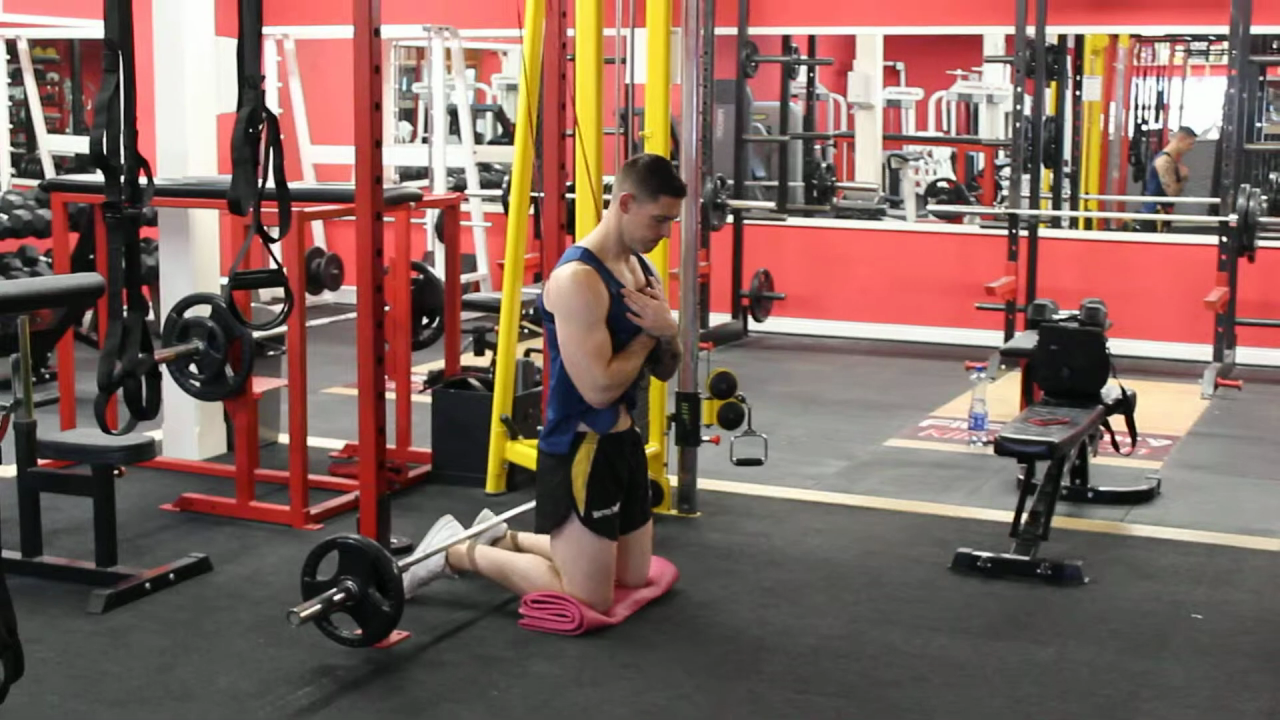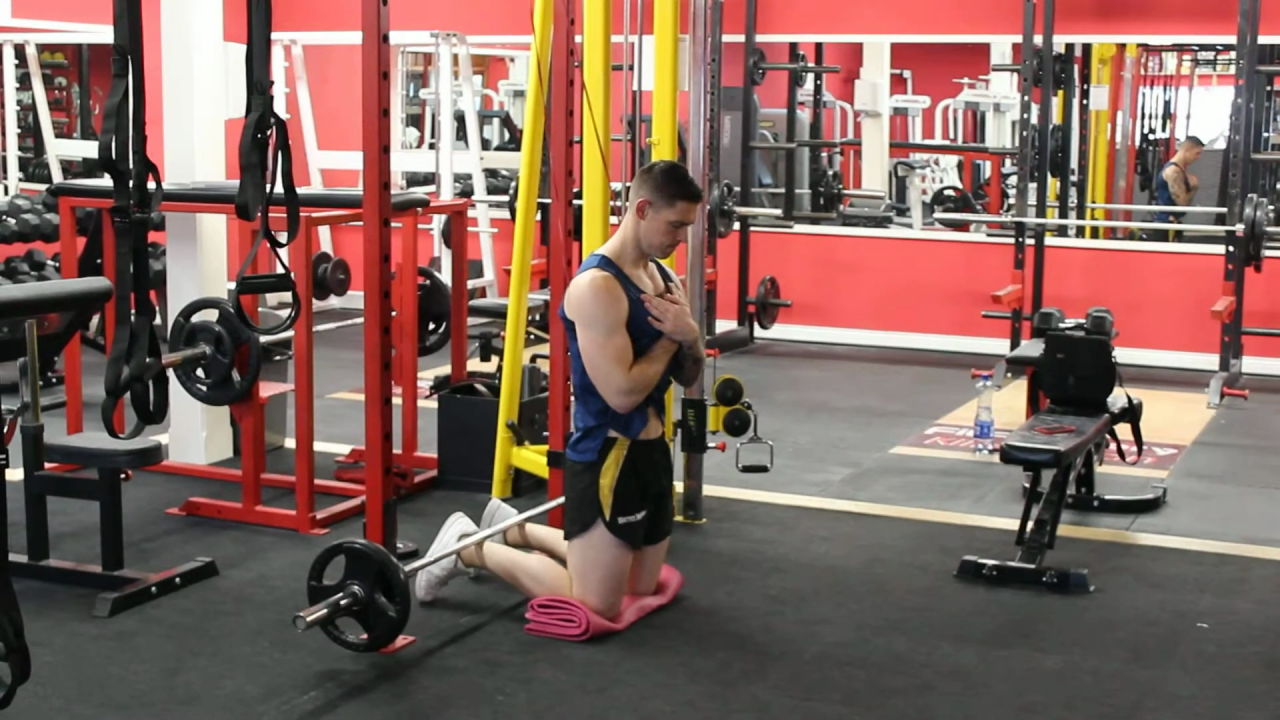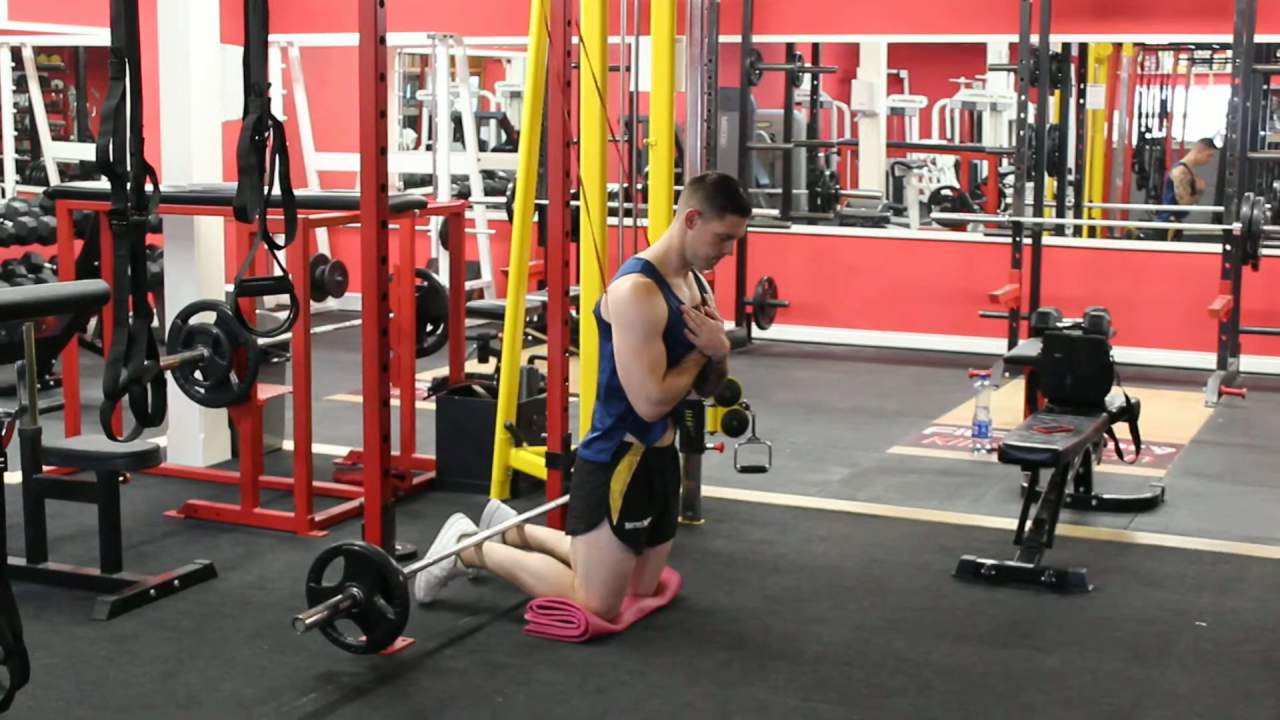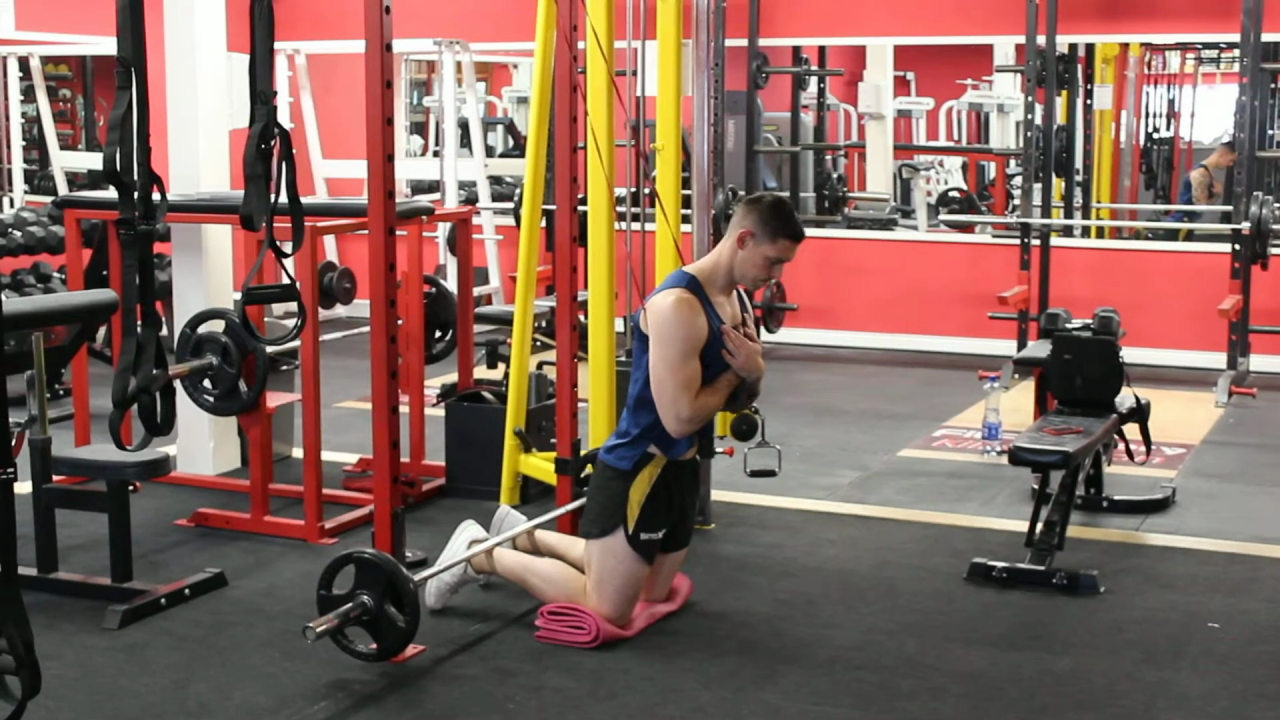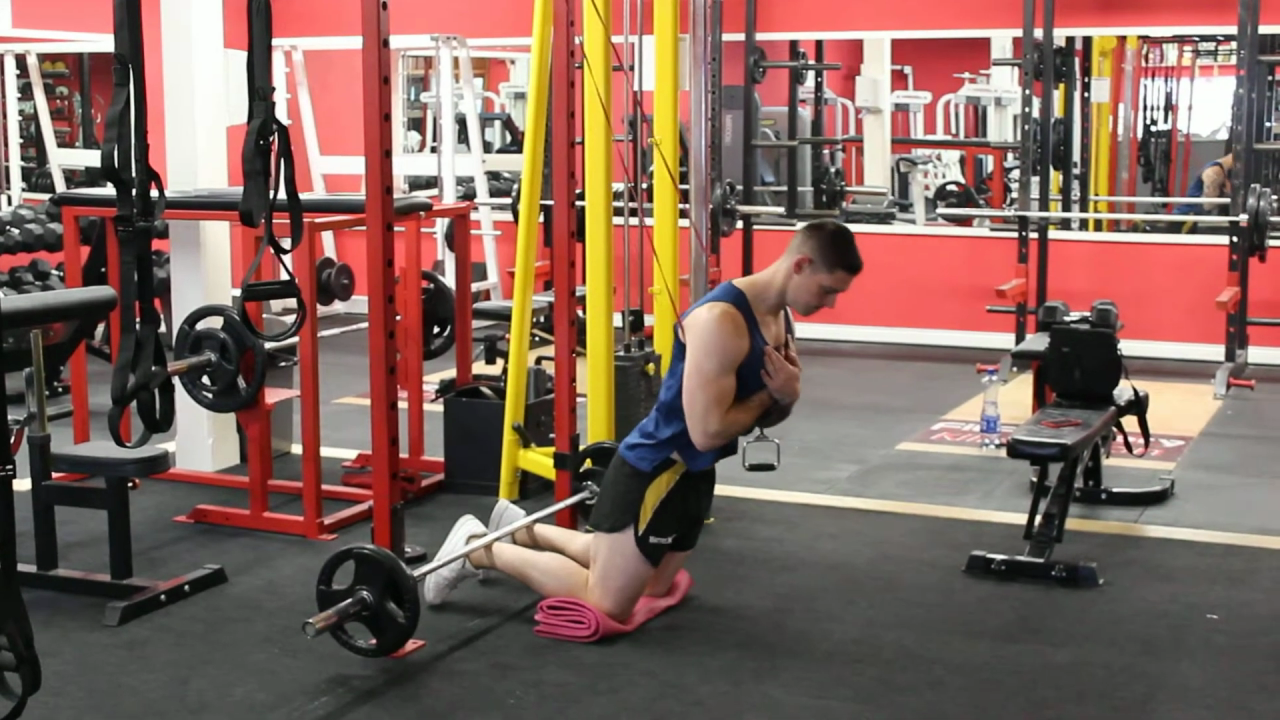
dt=1s
person 1, frame 1
left shoulder: (643, 270)
right shoulder: (577, 280)
left elbow: (665, 369)
right elbow: (598, 388)
left wrist: (668, 331)
right wrist: (648, 331)
left hip: (622, 440)
right hip: (579, 450)
left knee: (634, 579)
right knee: (589, 601)
left ankle: (505, 539)
right ankle: (458, 550)
person 1, frame 2
left shoulder: (663, 278)
right shoulder: (597, 286)
left elbow: (689, 375)
right elbow: (622, 393)
left wrist: (689, 335)
right wrist: (670, 336)
left hip: (650, 448)
right hip: (608, 457)
left knee: (641, 587)
right knee: (597, 606)
left ankle: (513, 529)
right ankle: (469, 548)
person 1, frame 3
left shoulder: (696, 284)
right shoulder: (636, 291)
left elbow: (706, 387)
right elbow: (650, 402)
left wrist: (719, 351)
right wrist: (702, 349)
left hip: (659, 456)
right hip: (619, 461)
left knee: (640, 588)
right knee: (596, 606)
left ankle: (511, 529)
right ankle: (469, 547)
person 1, frame 4
left shoulder: (737, 301)
right shoulder: (678, 305)
left elbow: (738, 400)
right elbow: (680, 418)
left wrist: (754, 372)
right wrist: (736, 369)
left hip: (679, 467)
right hip: (639, 470)
left knee: (652, 592)
right knee: (607, 611)
left ankle: (522, 534)
right ankle: (480, 553)
person 1, frame 5
left shoulder: (780, 317)
right shoulder: (722, 320)
left elbow: (765, 416)
right elbow: (708, 431)
left wrist: (788, 395)
right wrist: (770, 391)
left hip: (692, 473)
right hip: (655, 472)
left knee: (653, 587)
right knee: (607, 606)
left ankle: (523, 530)
right ankle: (480, 549)
